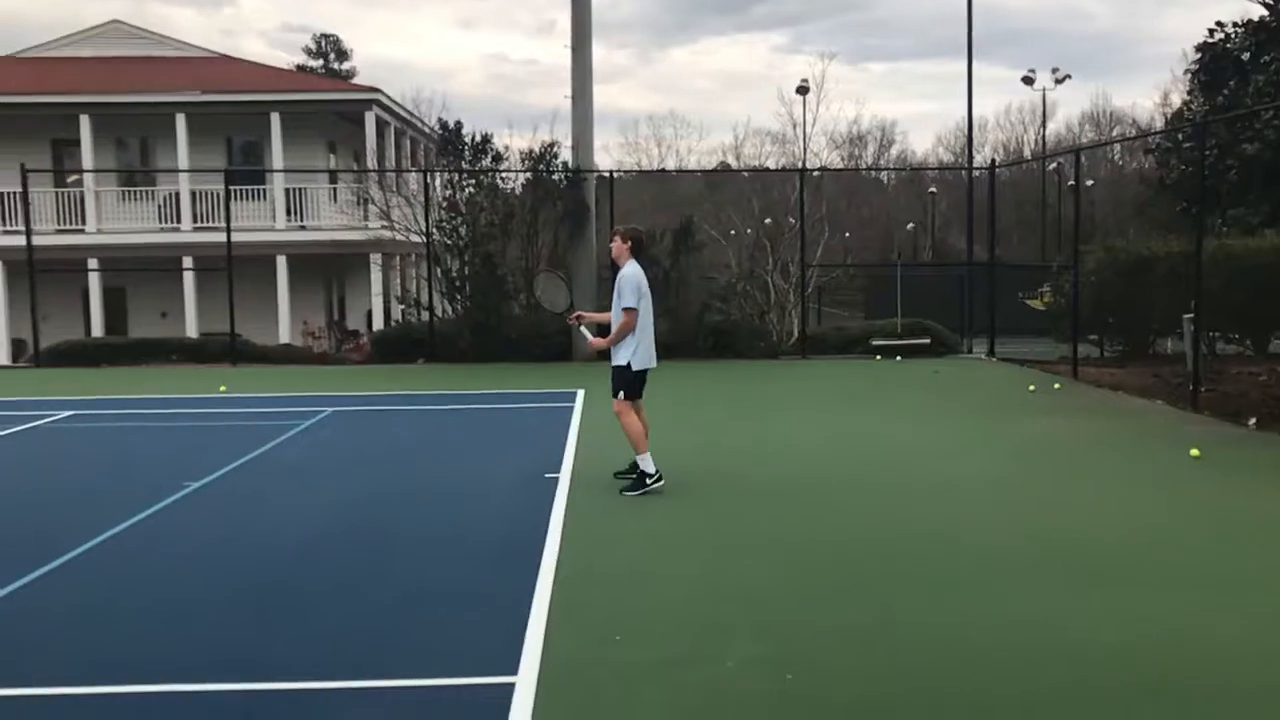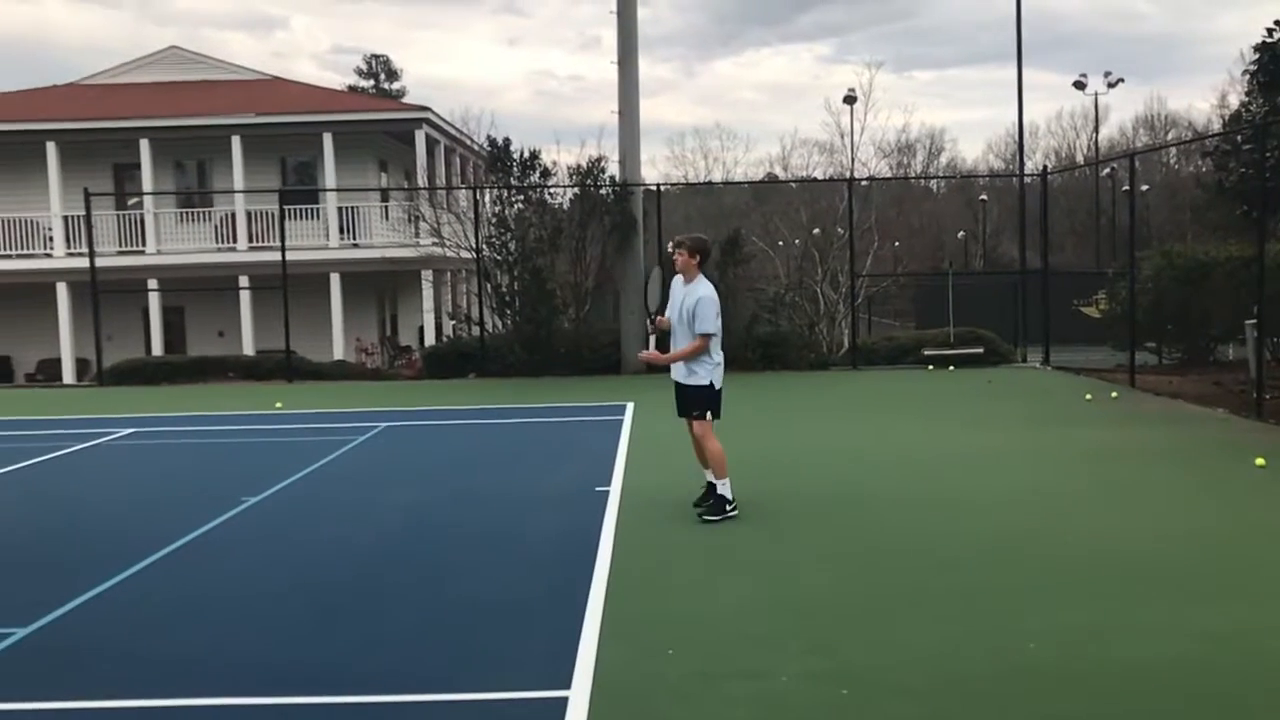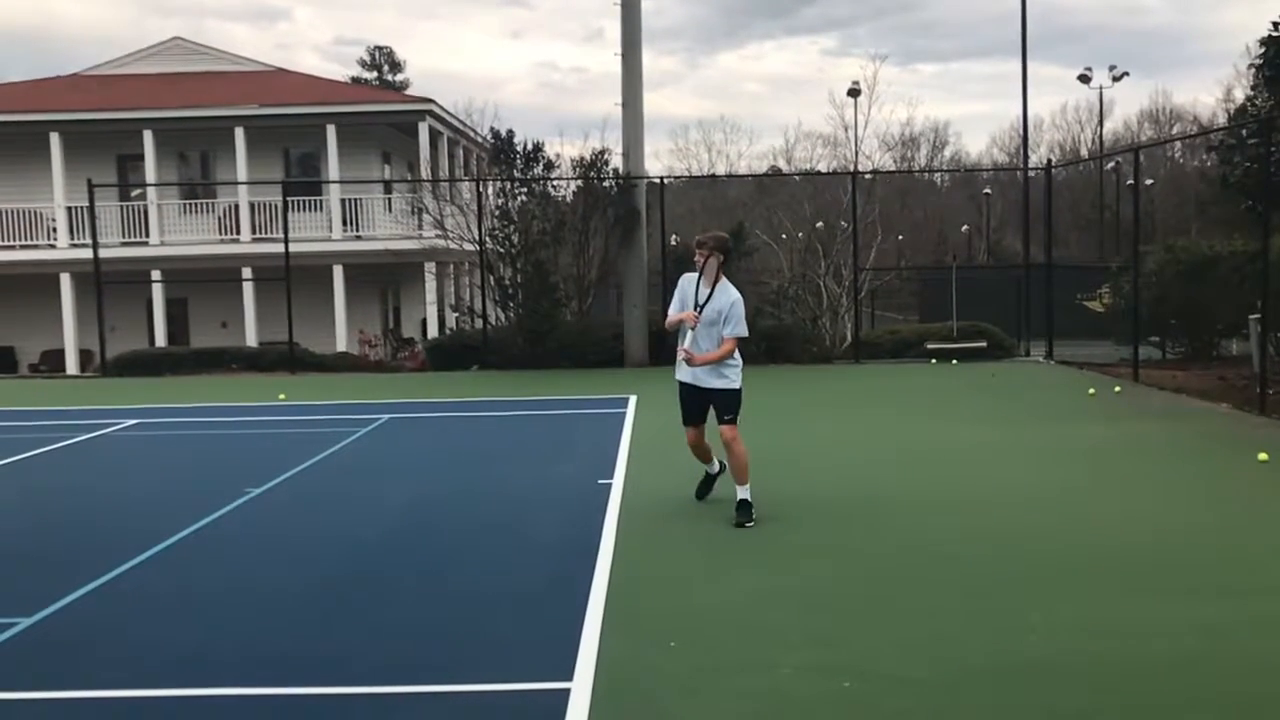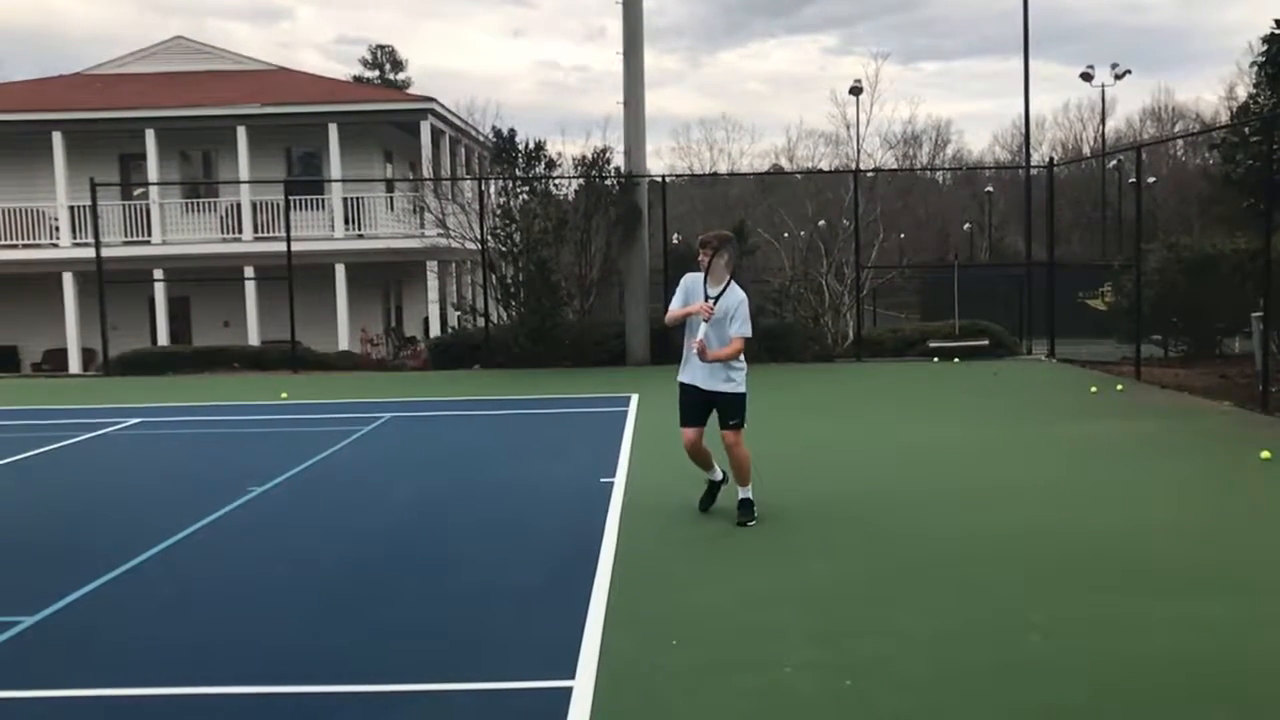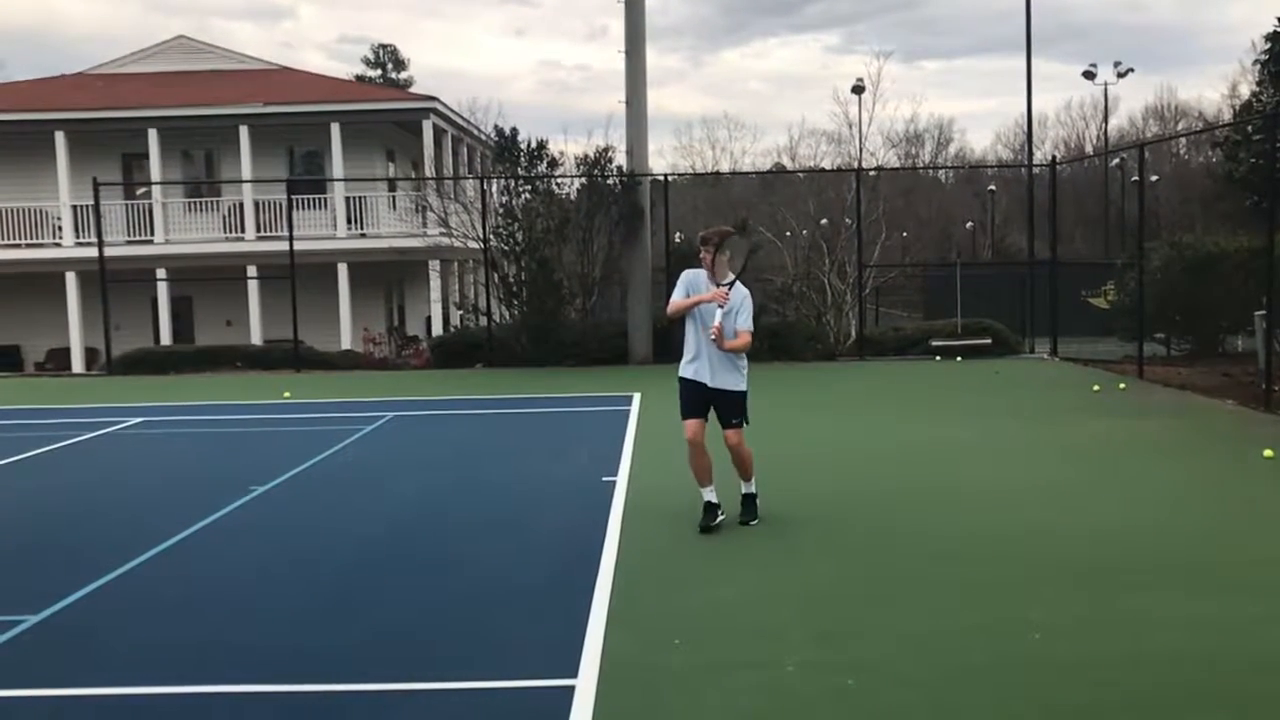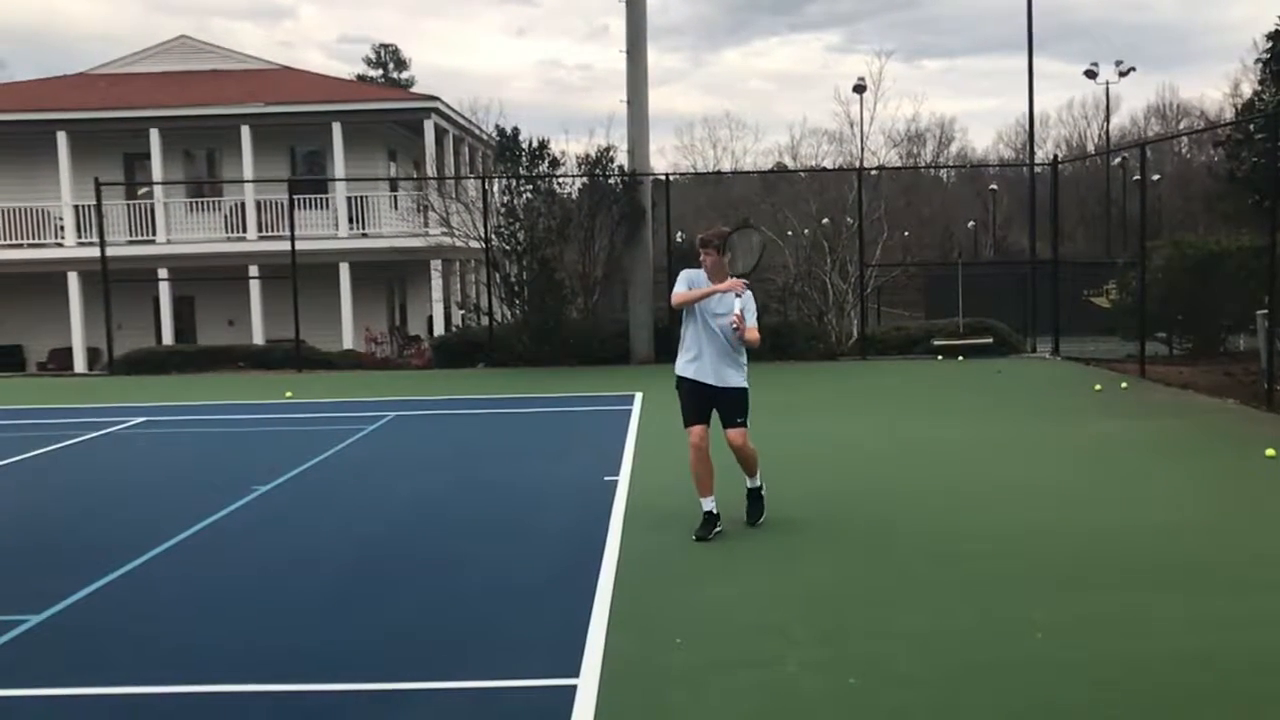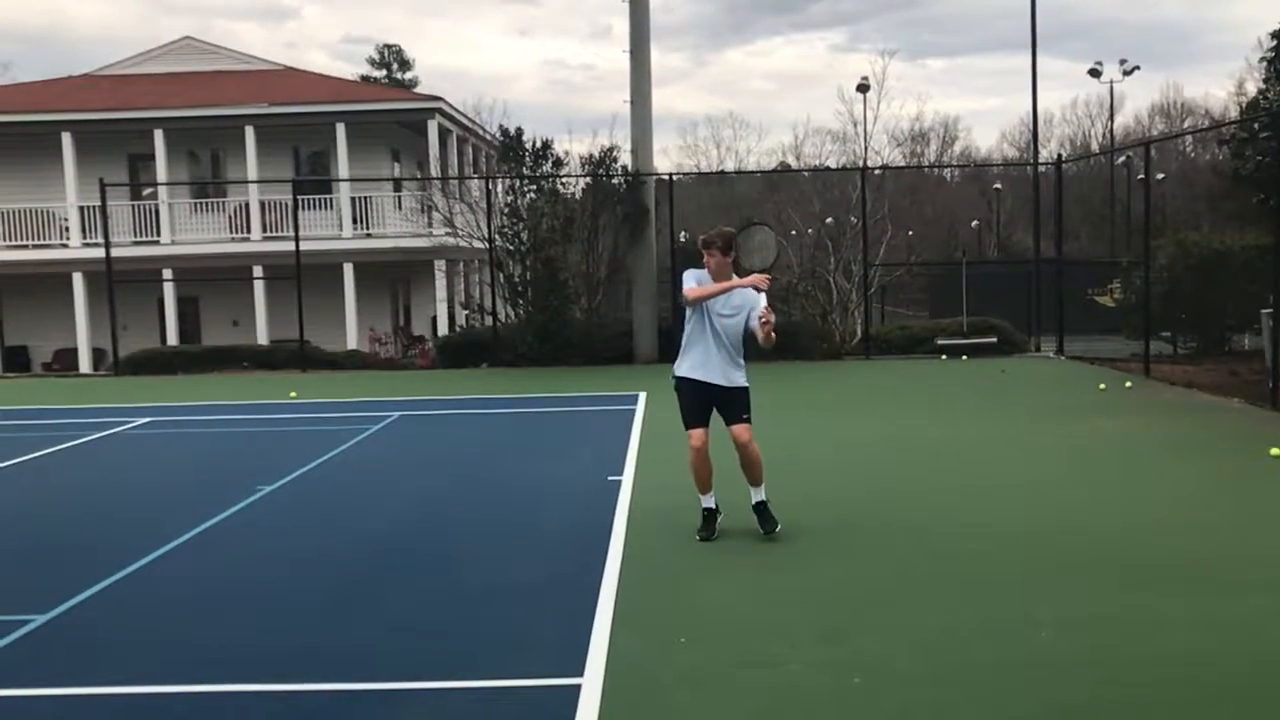
dt=0.7s
person 1, frame 1
left shoulder: (628, 274)
right shoulder: (630, 273)
left elbow: (629, 320)
left wrist: (605, 342)
right wrist: (588, 316)
left hip: (630, 356)
right hip: (634, 355)
left knee: (622, 410)
right knee: (634, 408)
left ankle: (650, 473)
right ankle: (642, 463)
person 1, frame 2
left shoulder: (704, 295)
right shoulder: (676, 282)
left elbow: (702, 343)
left wrist: (664, 359)
right wrist: (661, 322)
left hip: (703, 375)
right hip: (684, 373)
left knee: (704, 432)
right knee: (694, 430)
left ankle: (726, 499)
right ankle: (712, 485)
person 1, frame 3
left shoulder: (732, 298)
right shoulder: (686, 281)
left elbow: (730, 345)
right elbow: (668, 323)
left wrist: (699, 360)
right wrist: (683, 316)
left hip: (724, 378)
right hip: (689, 378)
left knee: (729, 436)
right knee: (693, 439)
left ankle: (744, 500)
right ankle: (713, 469)
person 1, frame 4
left shoulder: (737, 297)
right shoulder: (690, 281)
left elbow: (738, 346)
right elbow: (669, 319)
left wrist: (710, 356)
right wrist: (692, 309)
left hip: (729, 382)
right hip: (692, 379)
left knee: (732, 441)
right knee: (690, 442)
left ankle: (746, 499)
right ankle: (715, 477)
person 1, frame 5
left shoulder: (741, 294)
right shoulder: (690, 278)
left elbow: (745, 341)
right elbow: (672, 310)
left wrist: (724, 345)
right wrist: (704, 297)
left hip: (730, 379)
right hip: (693, 374)
left knee: (735, 442)
right knee: (693, 437)
left ankle: (749, 495)
right ankle: (711, 505)
person 1, frame 6
left shoulder: (743, 294)
right shoulder: (689, 277)
left elbow: (754, 339)
right elbow: (676, 301)
left wrist: (744, 335)
right wrist: (717, 288)
left hip: (730, 378)
right hip: (692, 375)
left knee: (738, 442)
right knee: (697, 442)
left ankle: (754, 487)
right ankle: (710, 514)
person 1, frame 7
left shoulder: (748, 296)
right shoulder: (693, 277)
left elbow: (764, 342)
right elbow: (691, 297)
left wrist: (768, 332)
right wrist: (738, 283)
left hip: (731, 378)
right hip: (692, 376)
left knee: (744, 439)
right knee: (697, 444)
left ankle: (760, 503)
right ankle: (709, 510)
